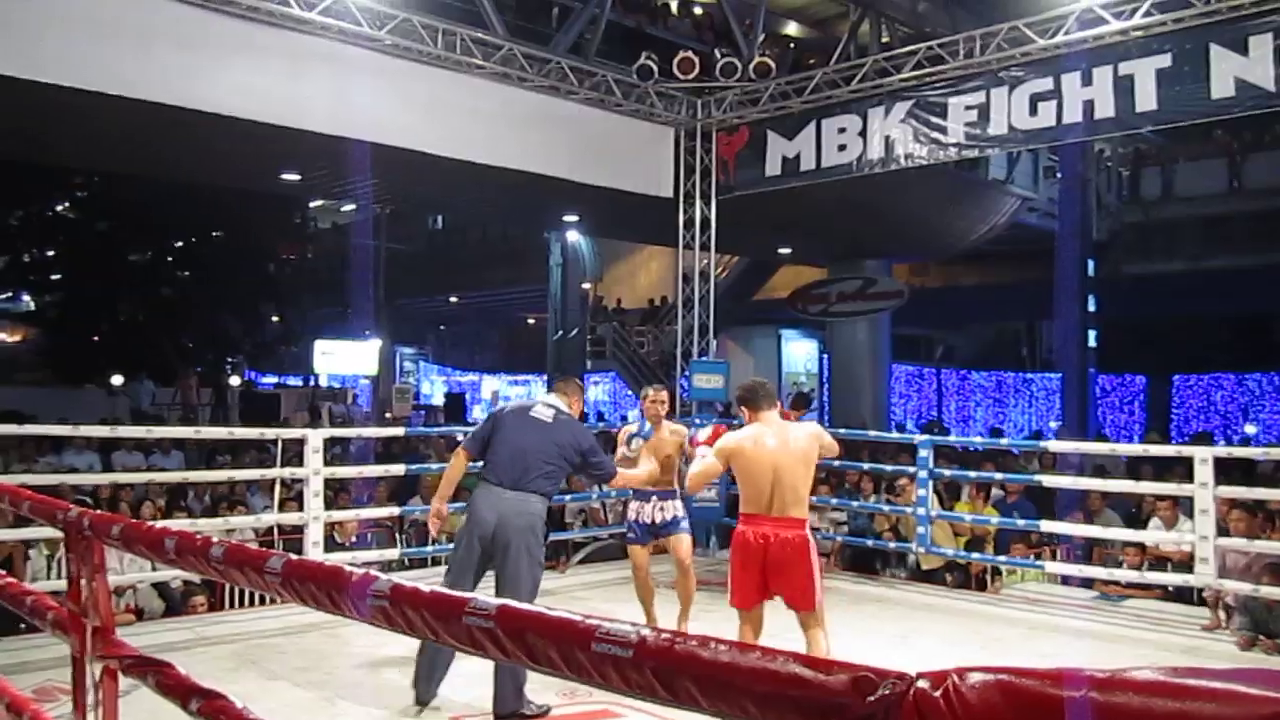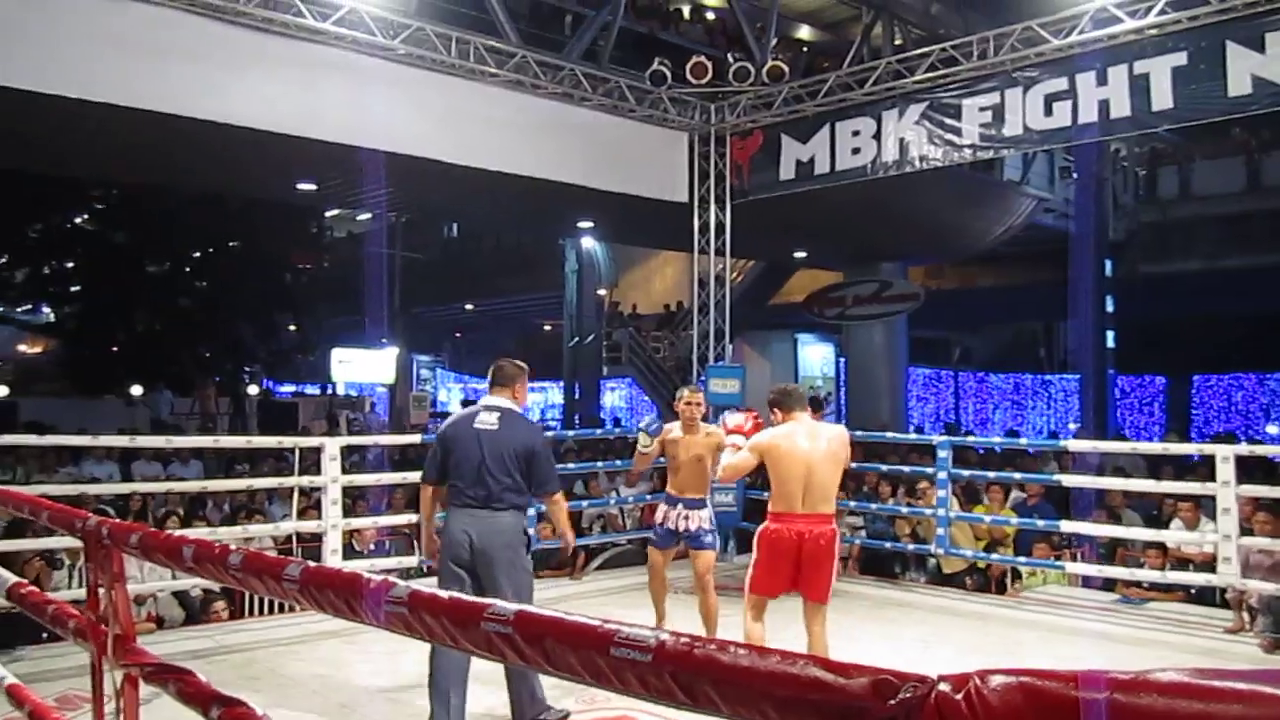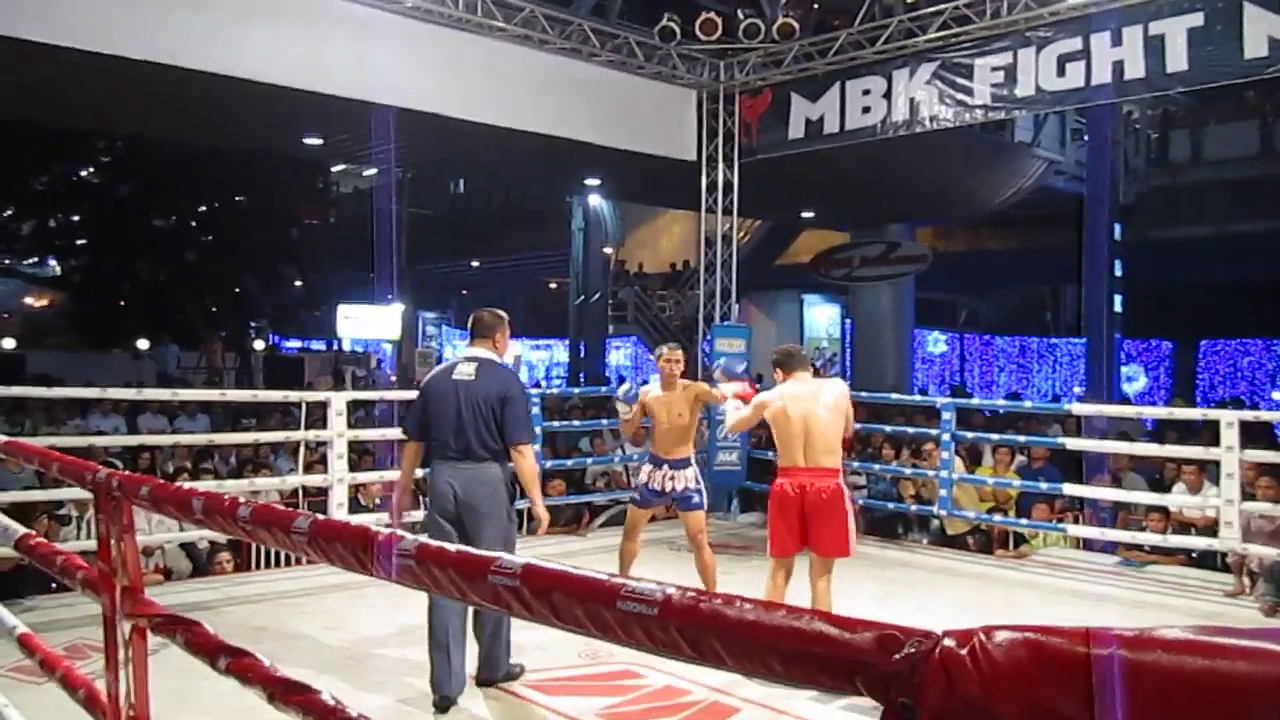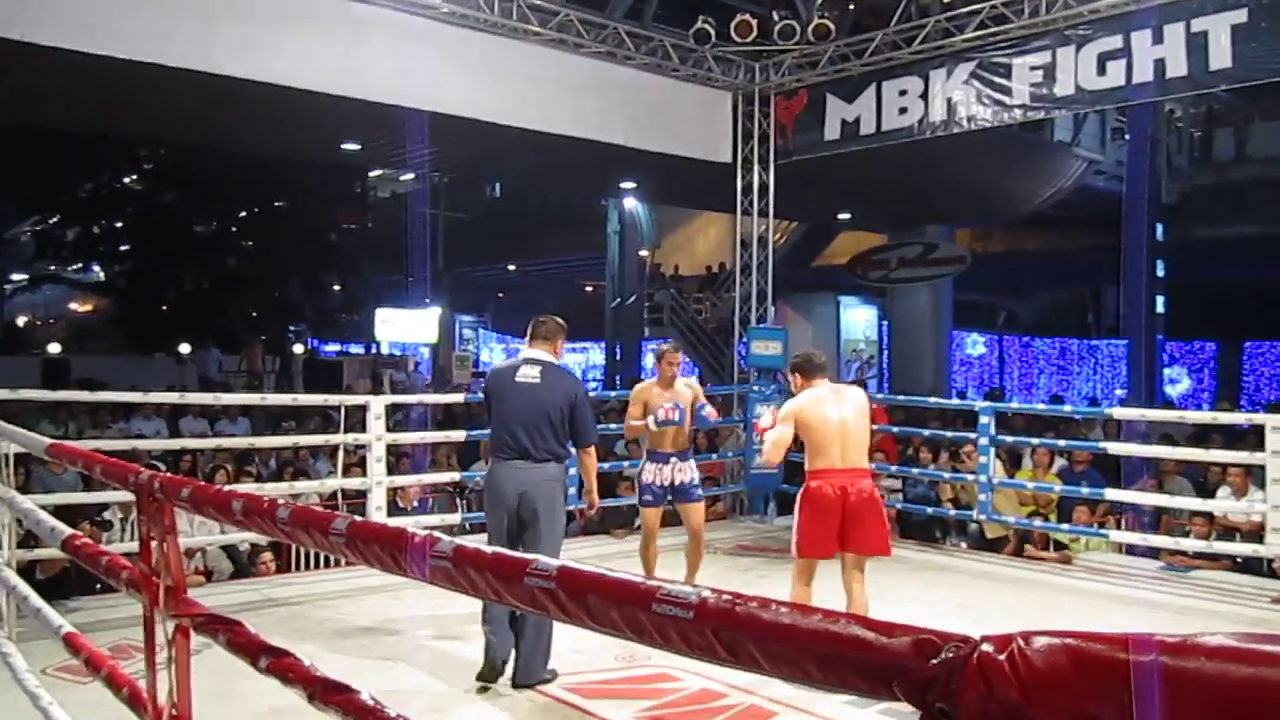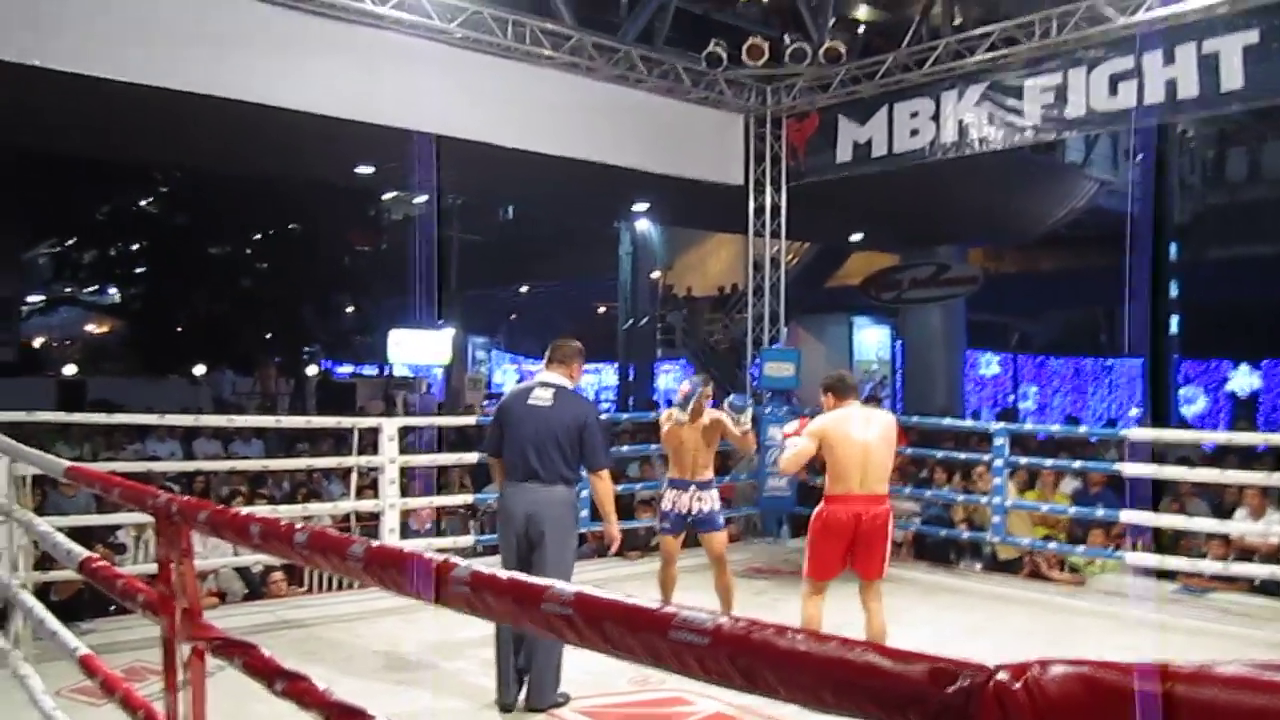
dt=0.5s
person 1, frame 1
left shoulder: (507, 412)
right shoulder: (575, 433)
left elbow: (463, 454)
right elbow: (613, 477)
left wrist: (440, 500)
right wrist: (647, 471)
left hip: (484, 502)
right hip: (524, 513)
left knee: (454, 595)
left ankle: (425, 686)
person 1, frame 2
left shoulder: (453, 425)
right shoulder: (529, 433)
left elbow: (430, 486)
right elbow: (550, 496)
left wrist: (428, 532)
right wrist: (566, 532)
left hip: (458, 527)
right hip: (503, 530)
person 1, frame 3
left shoulder: (435, 379)
right shoulder: (507, 382)
left elbow: (414, 441)
right elbow: (520, 450)
left wrist: (403, 489)
right wrist: (537, 500)
left hip: (442, 479)
right hip: (487, 482)
left ankle: (446, 684)
right ankle: (493, 666)
person 1, frame 4
left shoulder: (495, 377)
right shoulder: (569, 384)
right elbow: (585, 448)
right wrist: (591, 489)
left hip: (502, 476)
right hip: (545, 480)
left ankle: (495, 657)
right ankle: (530, 668)
person 1, frame 5
left shoulder: (510, 400)
right shoulder: (581, 408)
left elbow: (495, 461)
right elbow: (598, 473)
right wrist: (610, 521)
left hip: (513, 499)
right hip: (555, 503)
left ankle: (507, 690)
right ankle: (541, 693)
person 2, frame 1
left shoulder: (733, 441)
right shoulder: (810, 432)
left elbow: (692, 484)
right elbow: (834, 450)
left wrist: (703, 451)
left hip: (750, 535)
right hip: (793, 536)
left knee: (749, 627)
right knee: (814, 626)
person 2, frame 2
left shoulder: (768, 438)
right shoulder: (839, 435)
left elbow: (724, 474)
left wrist: (734, 440)
left hip: (780, 530)
right hip: (822, 531)
left knee: (754, 609)
right knee: (816, 621)
person 2, frame 3
left shoulder: (768, 399)
right shoulder: (838, 388)
left elbow: (734, 425)
left wrist: (732, 399)
left hip: (788, 486)
right hip: (828, 486)
left knee: (779, 573)
right knee: (820, 578)
person 2, frame 4
left shoulder: (795, 406)
right shoulder: (858, 394)
left elbow: (772, 457)
left wrist: (769, 432)
left hip: (821, 488)
right hip: (862, 486)
left knee: (803, 574)
right knee: (854, 576)
person 2, frame 5
left shoulder: (823, 424)
right shoulder: (887, 419)
left elbow: (787, 466)
left wrist: (792, 441)
left hip: (836, 511)
right hip: (876, 510)
left knee: (814, 592)
right knee: (872, 597)
person 3, frame 1
left shoulder: (679, 432)
right shoulder: (629, 432)
right elbow: (617, 468)
right wrist: (630, 449)
left hip: (670, 503)
right hip: (640, 504)
left knee: (685, 562)
right knee: (639, 570)
left ankle: (683, 618)
right ankle: (651, 620)
person 3, frame 2
left shoulder: (714, 436)
right shoulder: (665, 432)
right elbow: (640, 466)
right wrist: (645, 445)
left hip: (699, 511)
right hip: (669, 507)
left knee: (704, 581)
right knee: (655, 570)
left ankle: (711, 641)
right ankle: (660, 618)
person 3, frame 3
left shoulder: (694, 390)
right shoulder: (646, 393)
left elbow: (722, 397)
right elbow: (627, 432)
right wrist: (625, 411)
left hip: (684, 470)
right hip: (654, 468)
left knee: (698, 539)
right knee: (630, 532)
person 3, frame 4
left shoulder: (691, 388)
right shoulder: (643, 390)
left elbow: (706, 423)
right elbow: (628, 430)
left wrist: (709, 418)
right wrist: (654, 422)
left hip: (684, 465)
right hip: (655, 464)
left knee: (697, 532)
right knee: (649, 533)
left ankle: (689, 585)
person 3, frame 5
left shoulder: (718, 419)
right shoulder: (670, 415)
left elbow: (749, 449)
right elbow: (667, 444)
left wrist: (744, 422)
right wrist: (682, 412)
left hip: (706, 493)
right hip: (676, 491)
left knee: (720, 559)
right knee: (668, 558)
left ankle: (727, 616)
